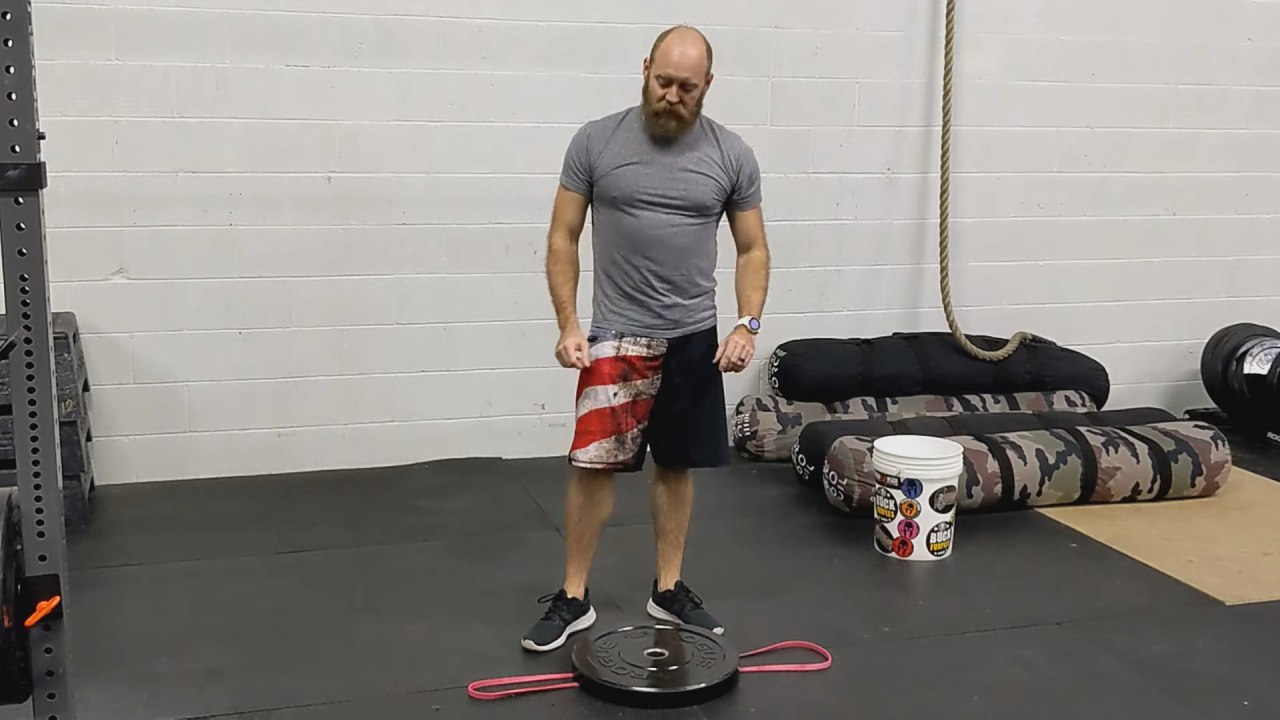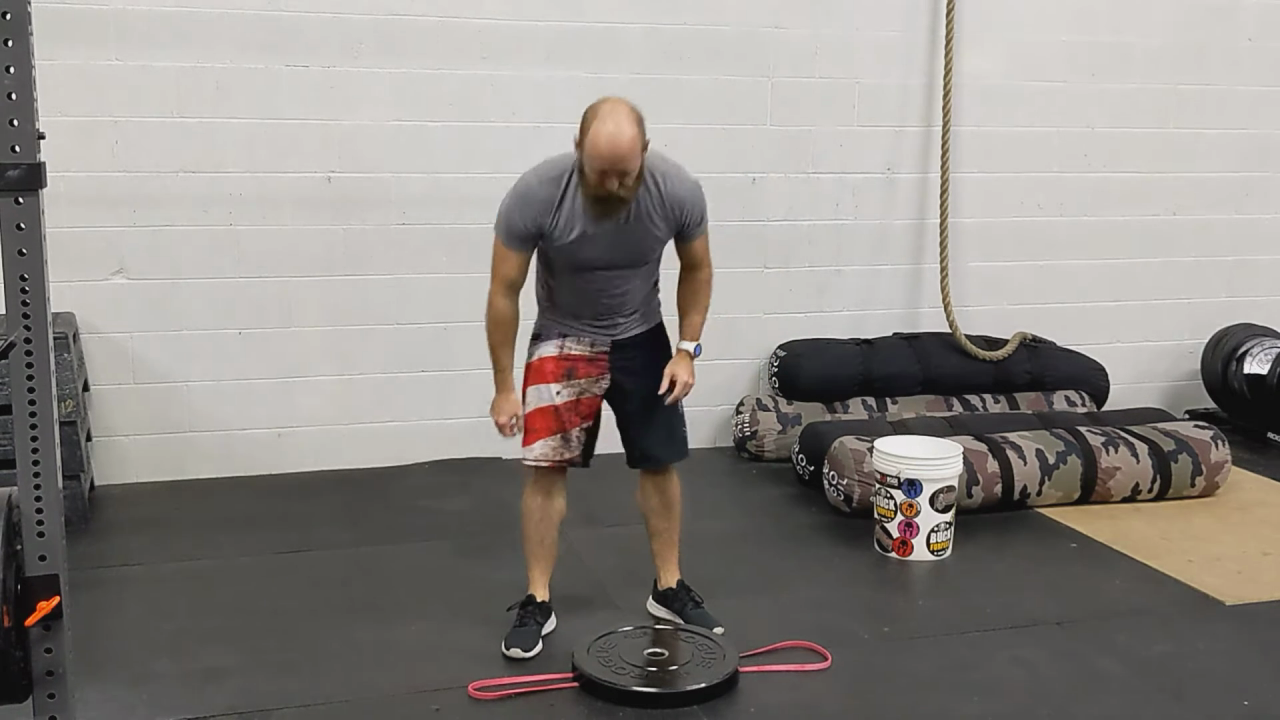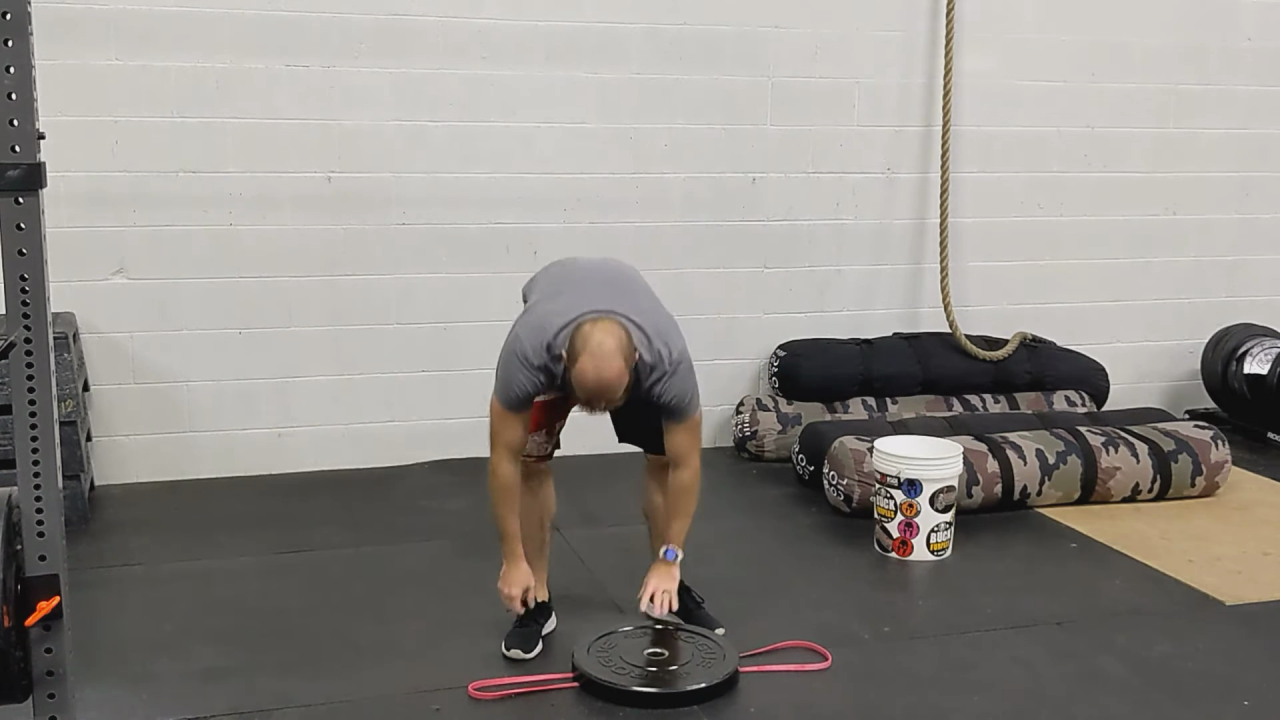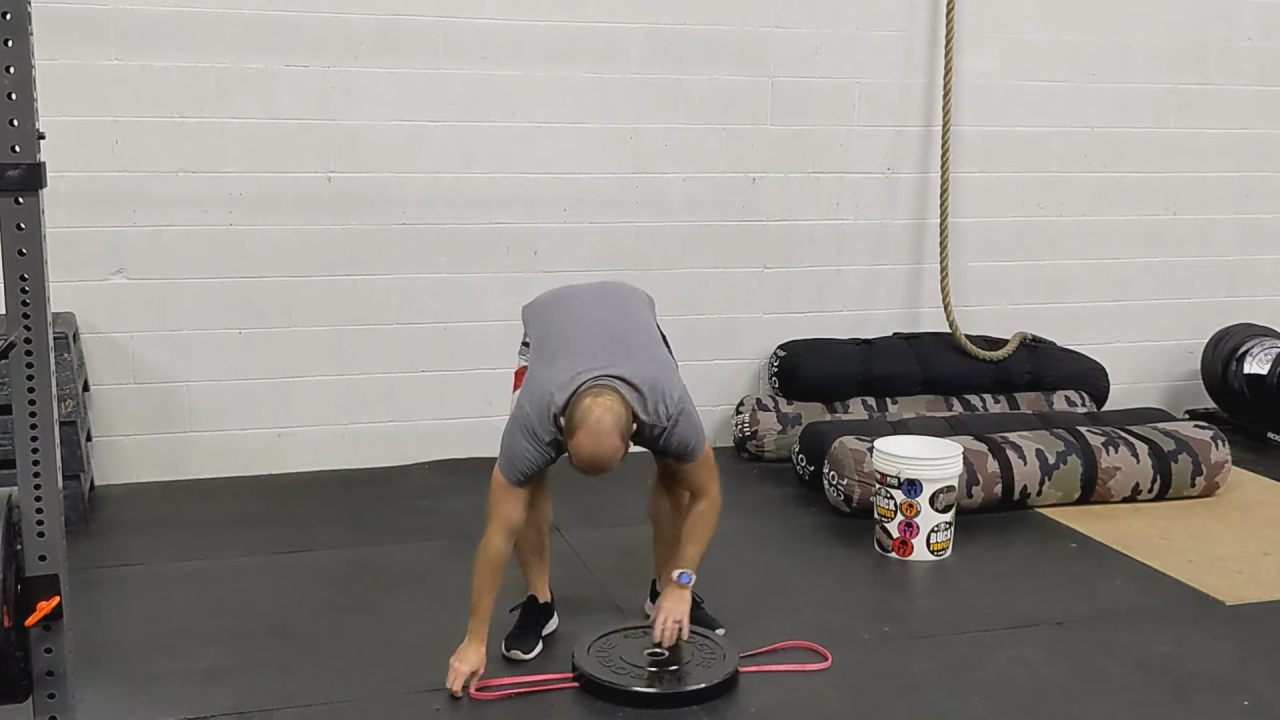
dt=0.5s
person 1, frame 1
left shoulder: (732, 154)
right shoulder: (595, 141)
left elbow: (752, 249)
right elbow: (563, 237)
left wrist: (747, 324)
right wrist: (567, 324)
left hip: (694, 337)
right hip: (617, 337)
left knee: (676, 465)
right knee: (595, 465)
left ankle: (668, 590)
right ankle: (573, 598)
person 1, frame 2
left shoulder: (678, 189)
right shoulder: (535, 193)
left elbow: (697, 270)
right elbow: (503, 295)
left wrist: (687, 349)
right wrist: (503, 391)
left hip: (642, 336)
right hip: (564, 340)
left knee: (660, 461)
right knee: (546, 466)
left ankle: (669, 589)
right ankle: (538, 602)
person 1, frame 3
left shoulder: (666, 357)
right shoulder: (529, 352)
left elbow: (685, 465)
right elbow: (504, 459)
left wrist: (668, 561)
right wrist: (514, 560)
left hip: (638, 336)
right hip: (552, 334)
left knee: (663, 456)
right knee: (531, 459)
left ankle: (671, 589)
right ankle: (539, 604)
person 1, frame 4
left shoulder: (669, 410)
right shoulder: (536, 422)
left elbow: (707, 495)
right elbow: (499, 532)
left wrist: (681, 583)
right wrist: (474, 640)
left knee: (676, 465)
right knee: (528, 477)
left ankle: (662, 589)
right ankle: (540, 604)
